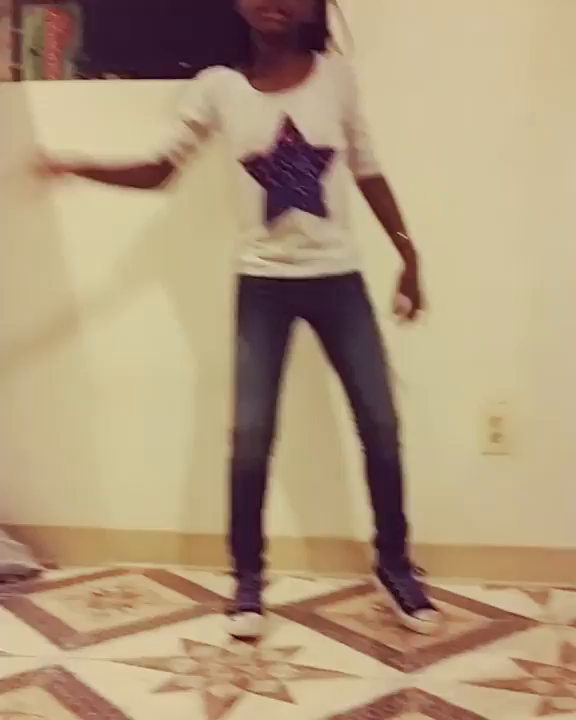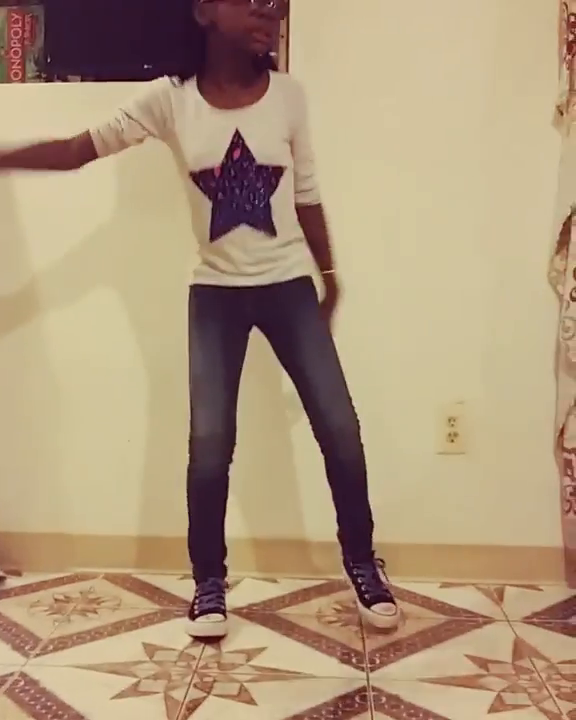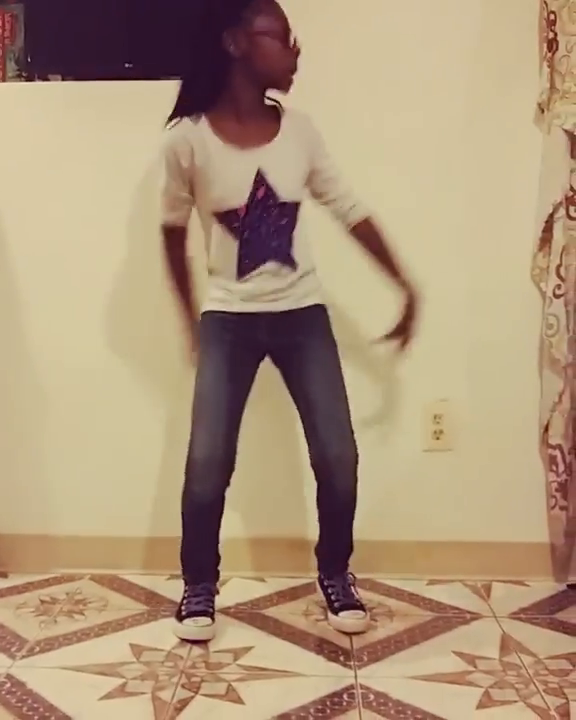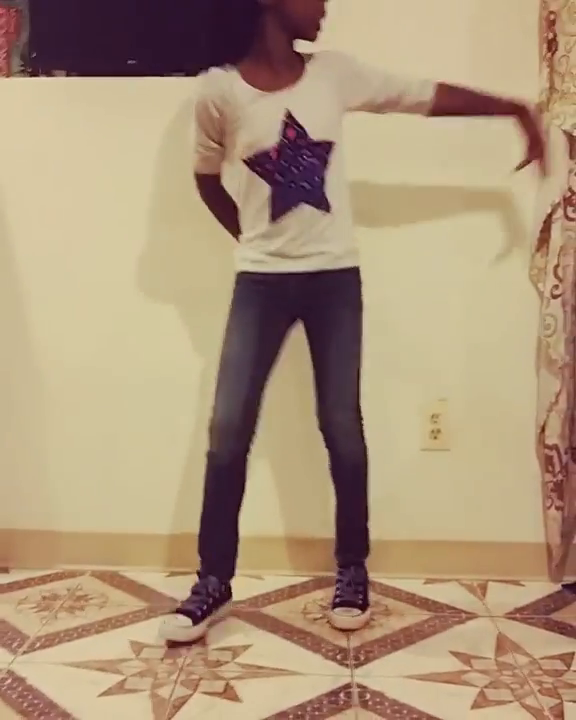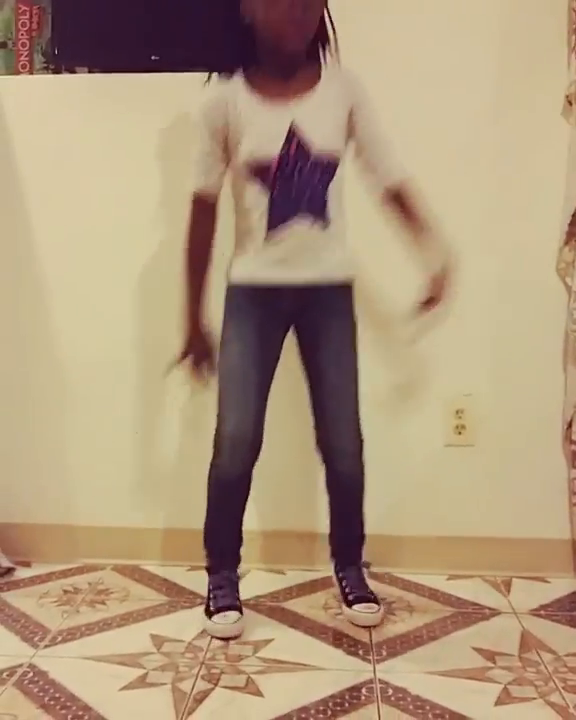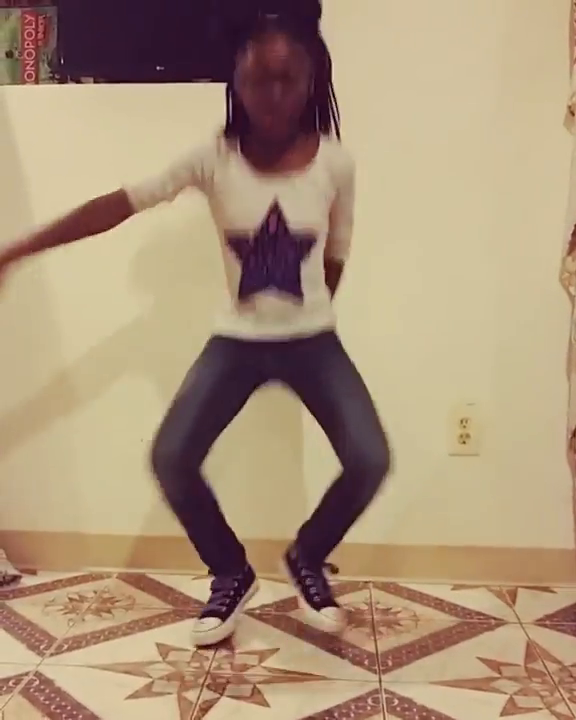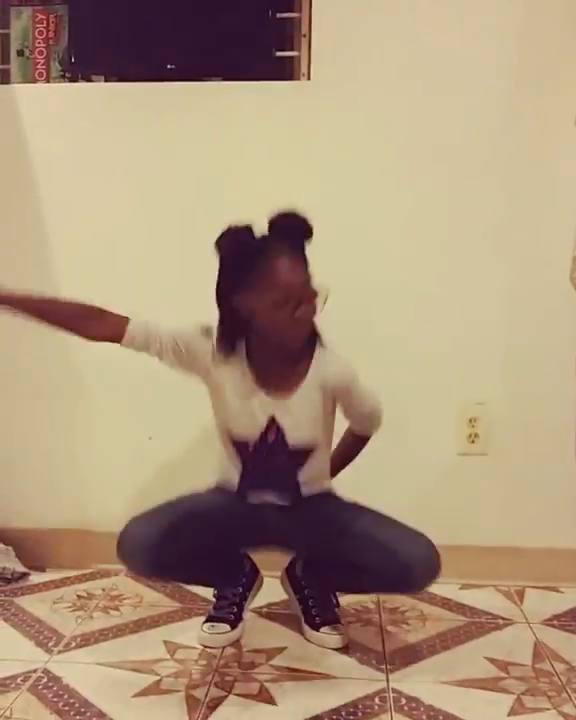
dt=0.3s
person 1, frame 1
left shoulder: (336, 77)
right shoulder: (218, 89)
left elbow: (367, 170)
right elbow: (159, 171)
left wrist: (408, 253)
right wrist: (71, 166)
left hip: (338, 279)
right hip: (263, 284)
left knee: (380, 426)
right knee: (252, 435)
left ankle: (395, 566)
right ankle: (248, 577)
person 1, frame 2
left shoulder: (287, 95)
right shoulder: (168, 100)
left elbow: (306, 196)
right elbow: (79, 149)
left wrist: (330, 276)
left hip: (289, 287)
right hip: (215, 294)
left knee: (340, 428)
right knee: (209, 443)
left ankle: (361, 562)
right ankle: (209, 579)
person 1, frame 3
left shoulder: (300, 132)
right shoulder: (187, 139)
left elbow: (353, 213)
right elbow: (173, 233)
left wrist: (407, 287)
right wrist: (191, 322)
left hip: (301, 313)
right hip: (226, 317)
left knee: (338, 456)
right knee: (209, 460)
left ankle: (336, 571)
right ankle: (199, 582)
person 1, frame 4
left shoulder: (336, 73)
right shoulder: (219, 89)
left elbow: (432, 96)
right elbow: (207, 179)
left wrist: (519, 109)
left hip: (335, 277)
right hip: (260, 281)
left knee: (343, 430)
right knee: (228, 428)
left ankle: (352, 567)
right ankle: (214, 578)
person 1, frame 5
left shoulder: (345, 88)
right shoulder: (225, 100)
left elbow: (391, 183)
right elbow: (203, 207)
left wrist: (435, 255)
right wrist: (194, 316)
left hip: (334, 291)
right hip: (252, 290)
left knee: (341, 441)
right knee: (235, 439)
left ankle: (348, 566)
right ankle: (222, 575)
person 1, frame 6
left shoulder: (335, 162)
right shoulder: (212, 158)
left elbow: (336, 253)
right elbow: (119, 205)
left hip: (312, 339)
right hip: (237, 340)
left knee: (370, 459)
right knee: (171, 457)
left ankle: (307, 559)
right ankle: (229, 574)
person 1, frame 7
left shoulder: (333, 371)
right shoulder: (211, 350)
left elbow: (367, 426)
right elbow: (101, 324)
left wrist: (329, 471)
left hip: (309, 508)
right hip: (237, 503)
left knee: (418, 566)
right knee: (138, 547)
left ankle: (311, 578)
right ankle: (234, 579)
